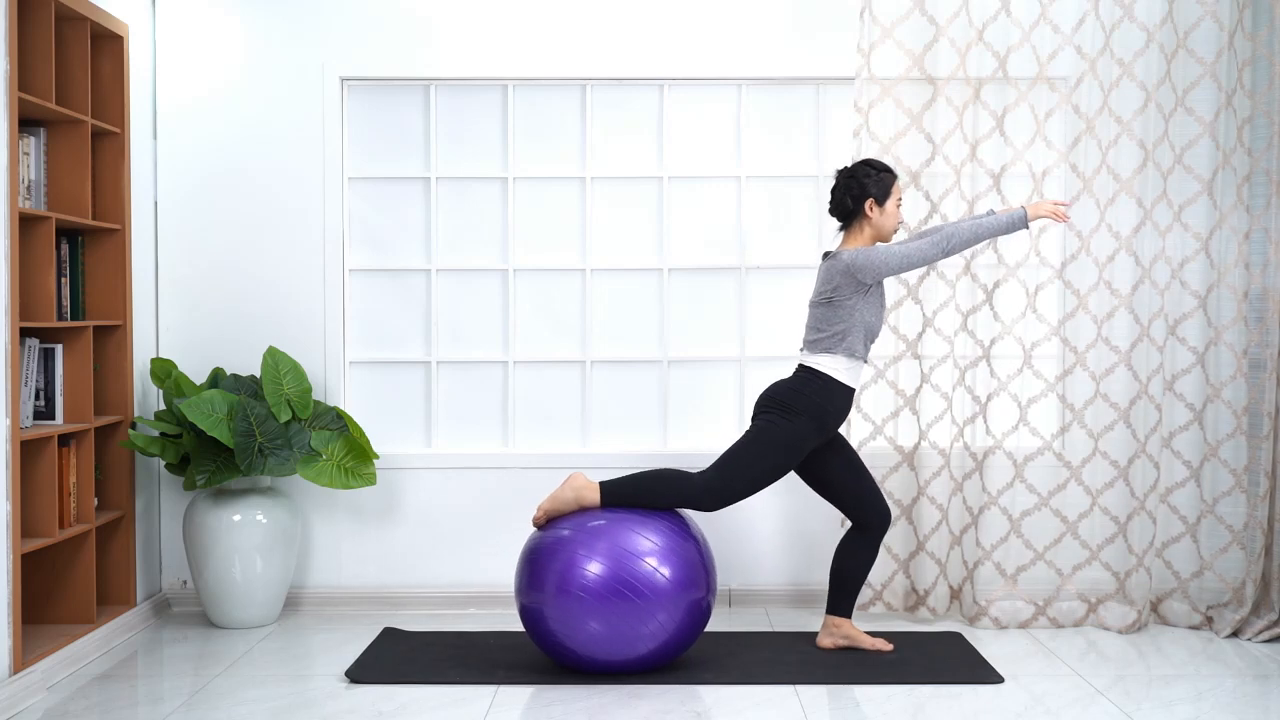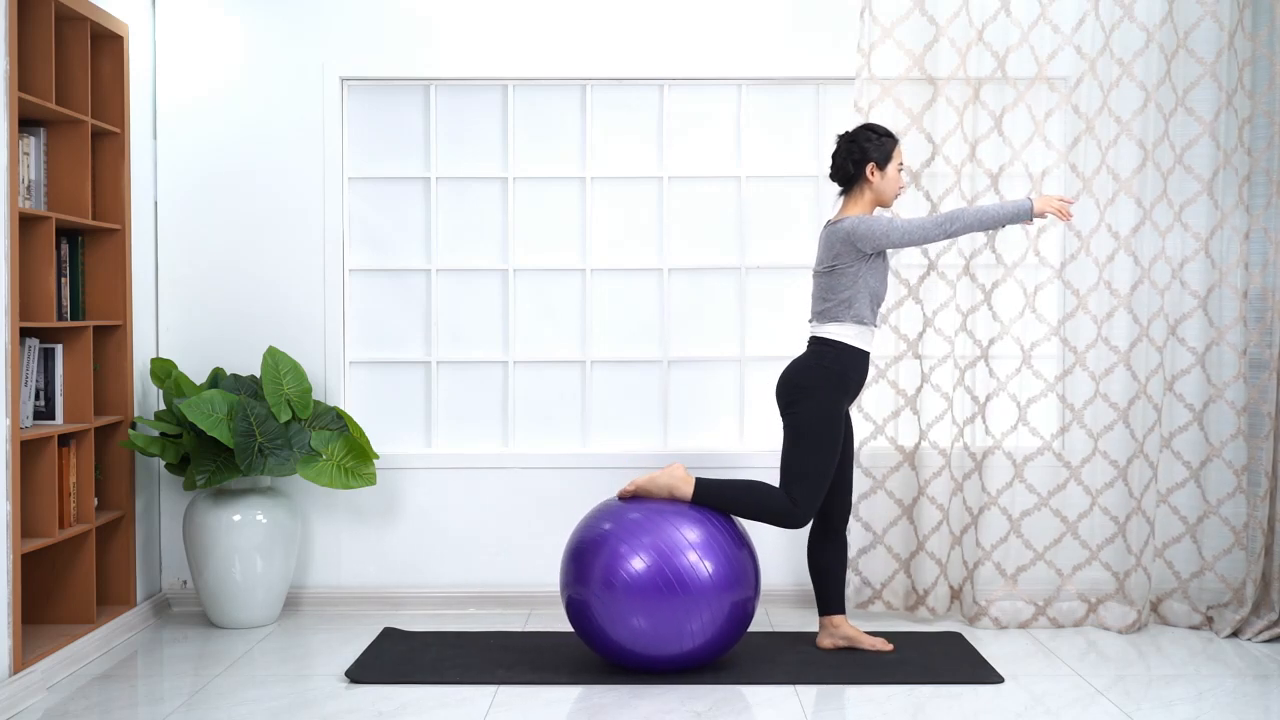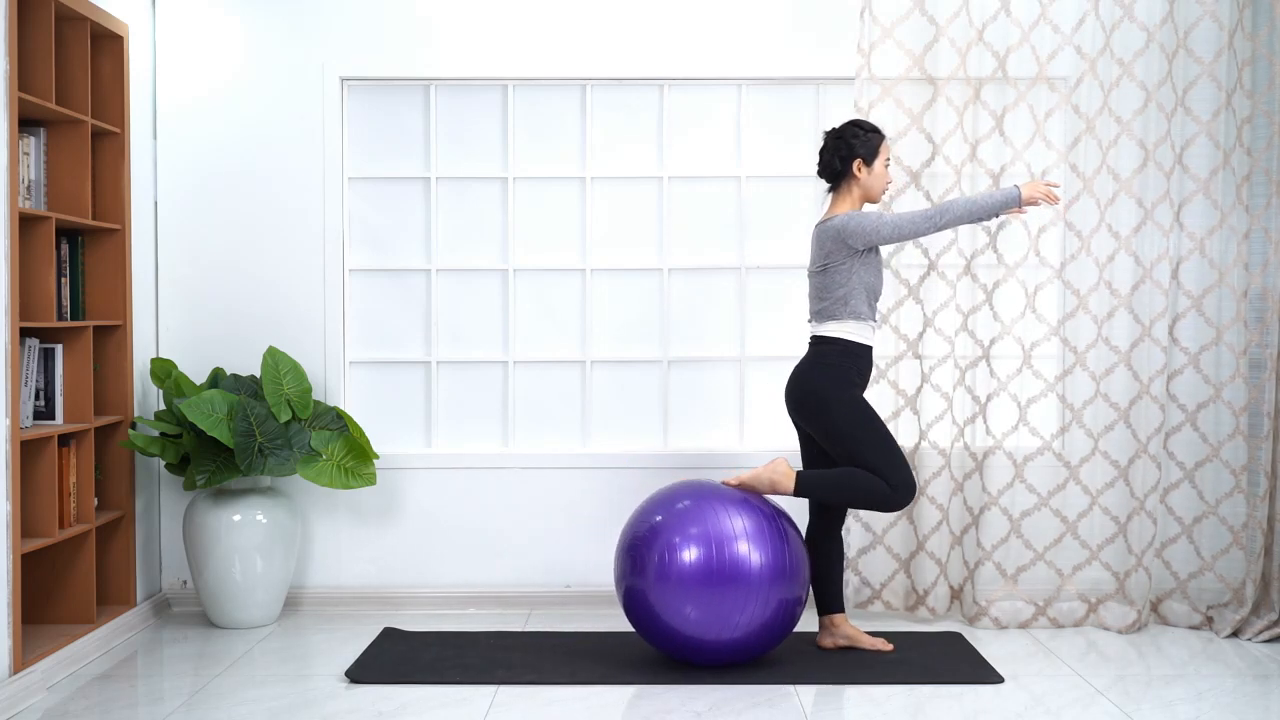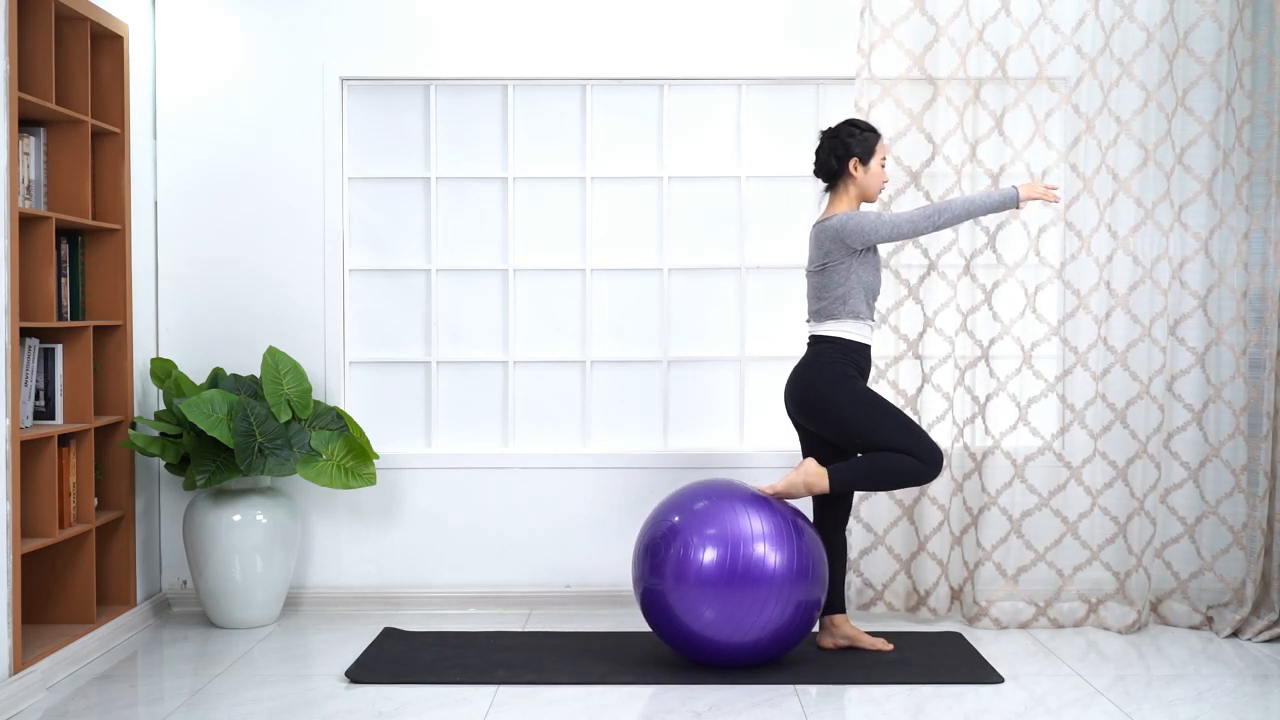
dt=1s
person 1, frame 1
left shoulder: (856, 261)
right shoulder: (854, 263)
left elbow: (932, 240)
right elbow: (940, 246)
left wrist: (1007, 214)
right wrist: (1022, 216)
left hip: (811, 417)
right hip: (798, 410)
left knee: (873, 516)
right knee: (709, 490)
left ankle: (836, 626)
right ankle: (588, 493)
person 1, frame 2
left shoulder: (853, 228)
right shoulder: (856, 229)
left elbow: (934, 228)
right elbow: (942, 228)
left wrist: (1015, 211)
right wrist: (1026, 207)
left hip: (824, 384)
right hip: (819, 383)
left knee: (832, 512)
right knee: (795, 507)
left ankle: (834, 626)
right ankle: (684, 486)
person 1, frame 3
left shoulder: (845, 226)
right shoulder: (846, 227)
left elbow: (923, 222)
right elbow: (933, 219)
left wrist: (1000, 204)
right wrist: (1013, 195)
left hip: (823, 382)
right hip: (829, 382)
left knee: (829, 512)
right knee: (895, 488)
left ankle: (834, 626)
right ankle: (786, 480)
person 1, frame 4
left shoulder: (844, 226)
right shoulder: (843, 226)
left elbow: (922, 219)
right elbow: (930, 219)
left wrist: (1003, 200)
right wrist: (1012, 195)
left hip: (823, 382)
right hip: (828, 380)
left knee: (833, 511)
right knee: (924, 460)
left ankle: (833, 624)
right ankle: (814, 478)
